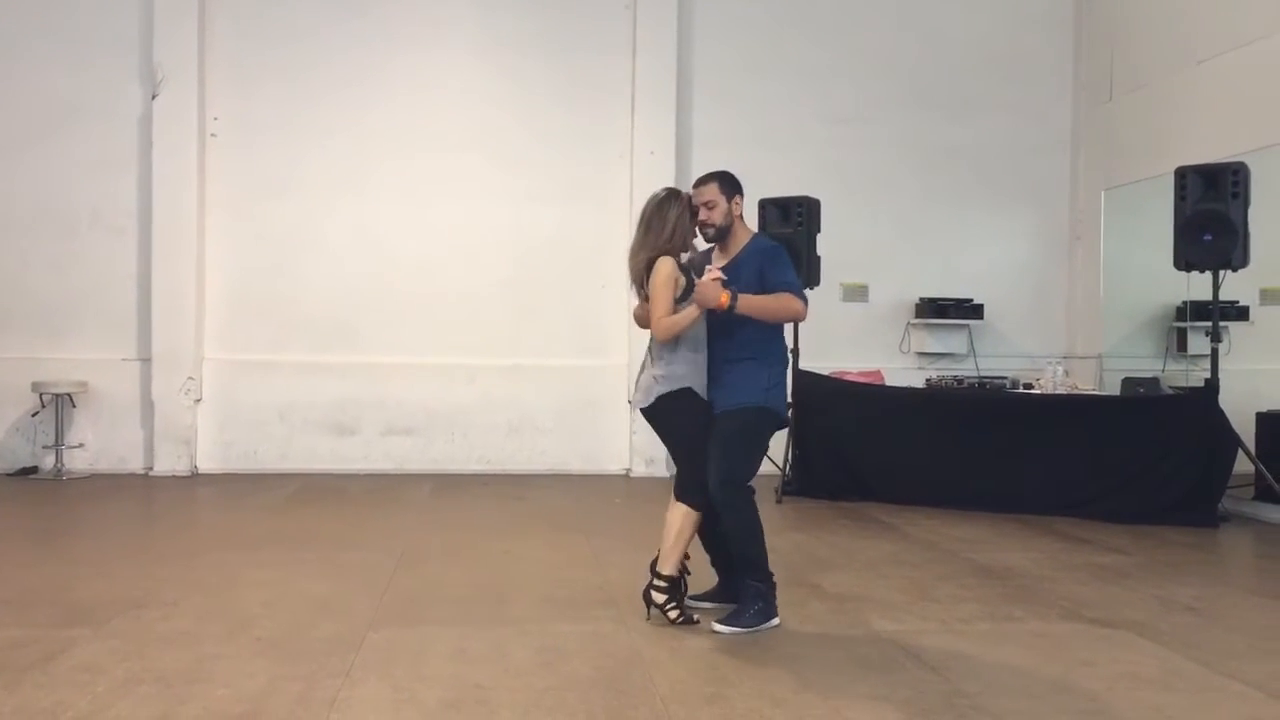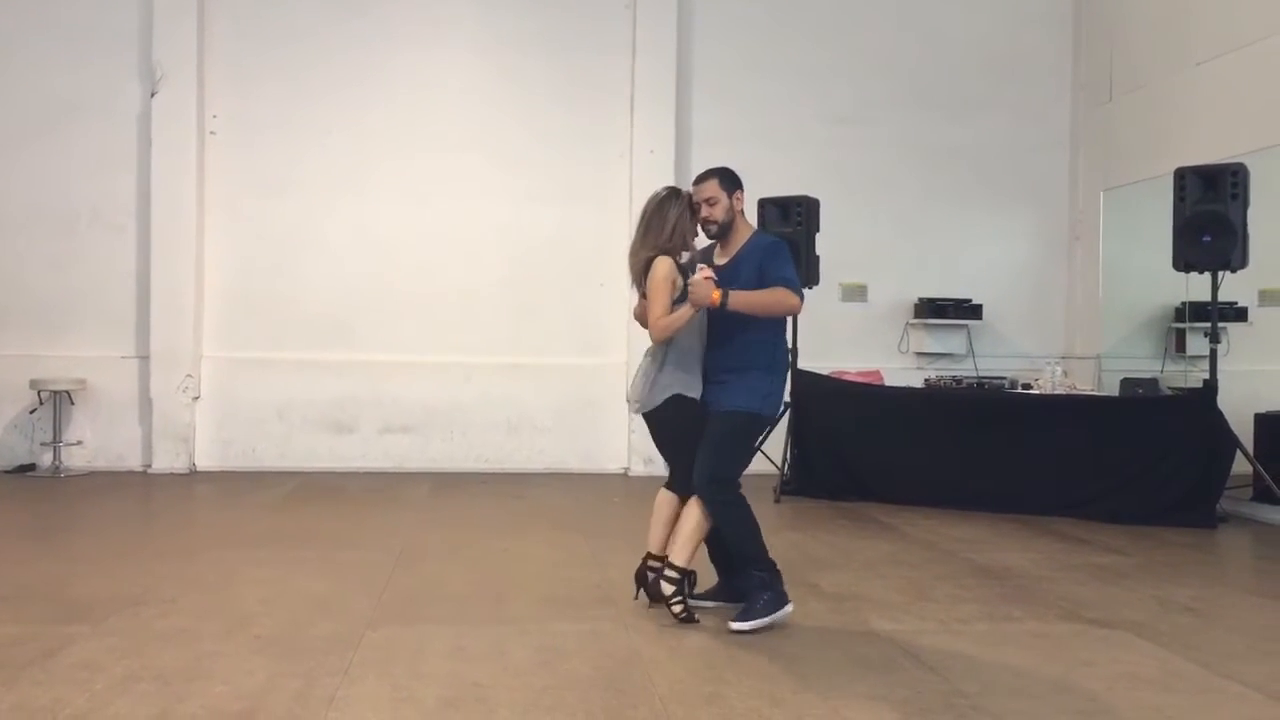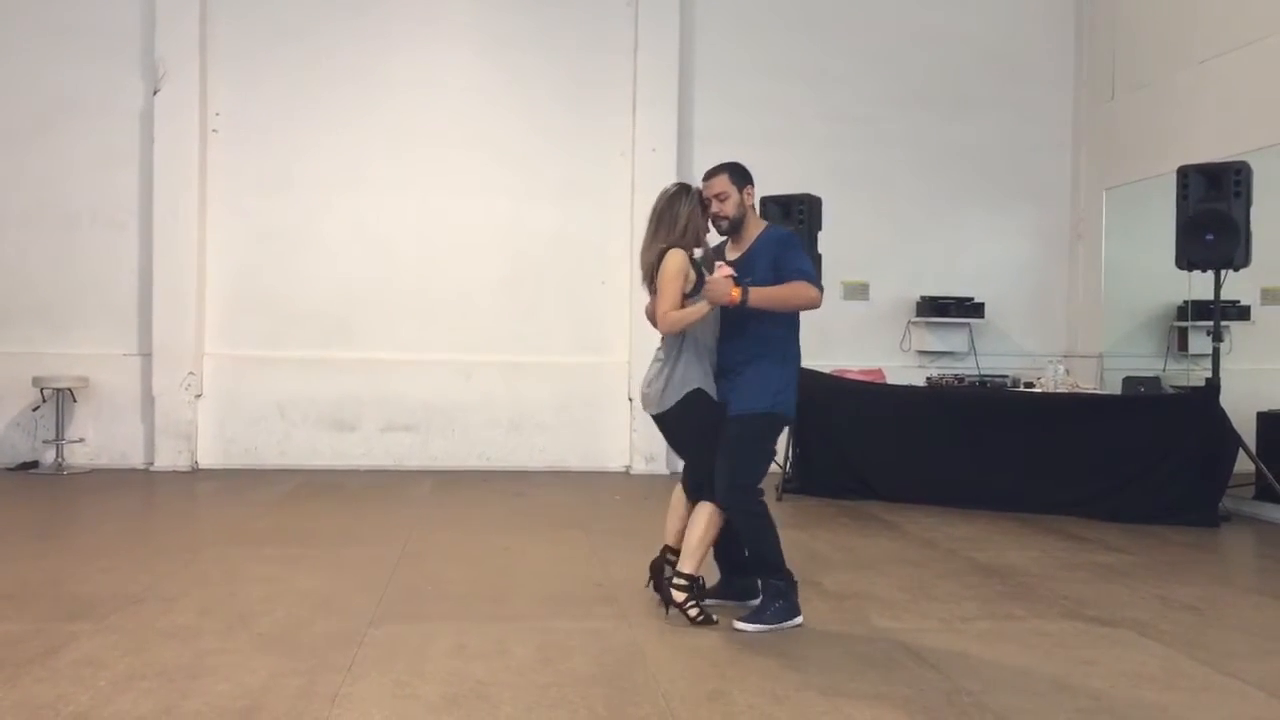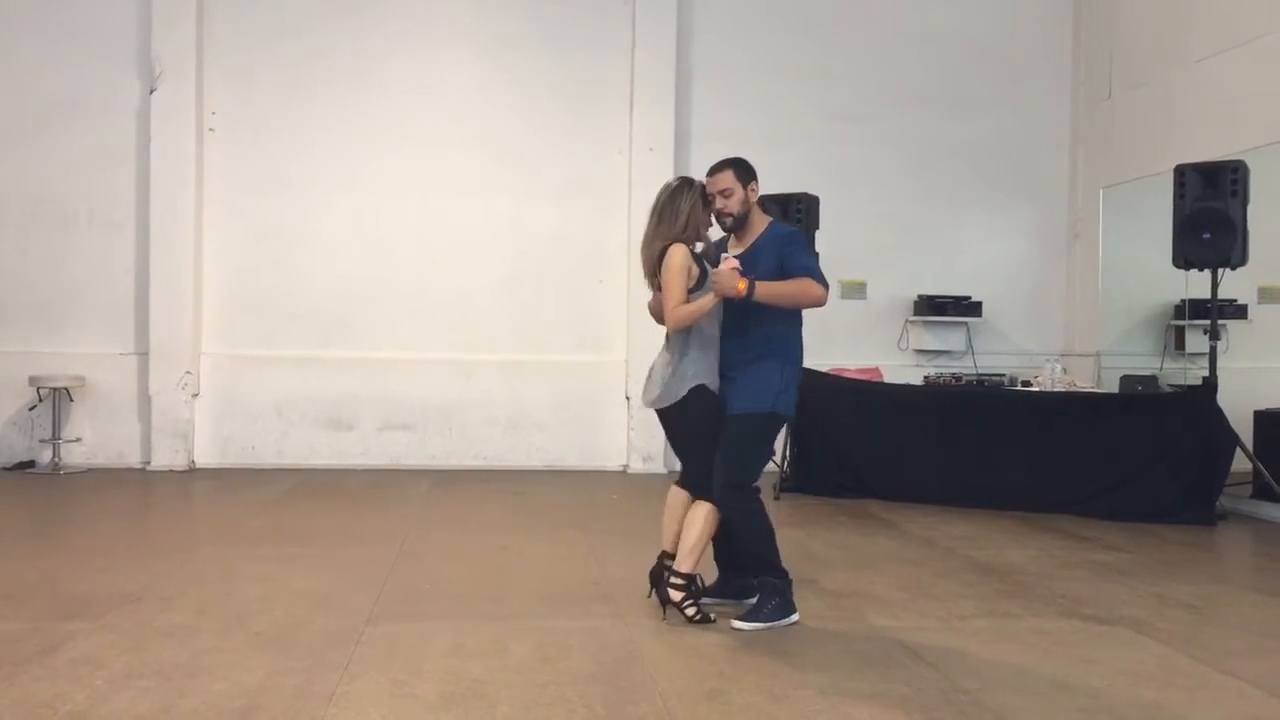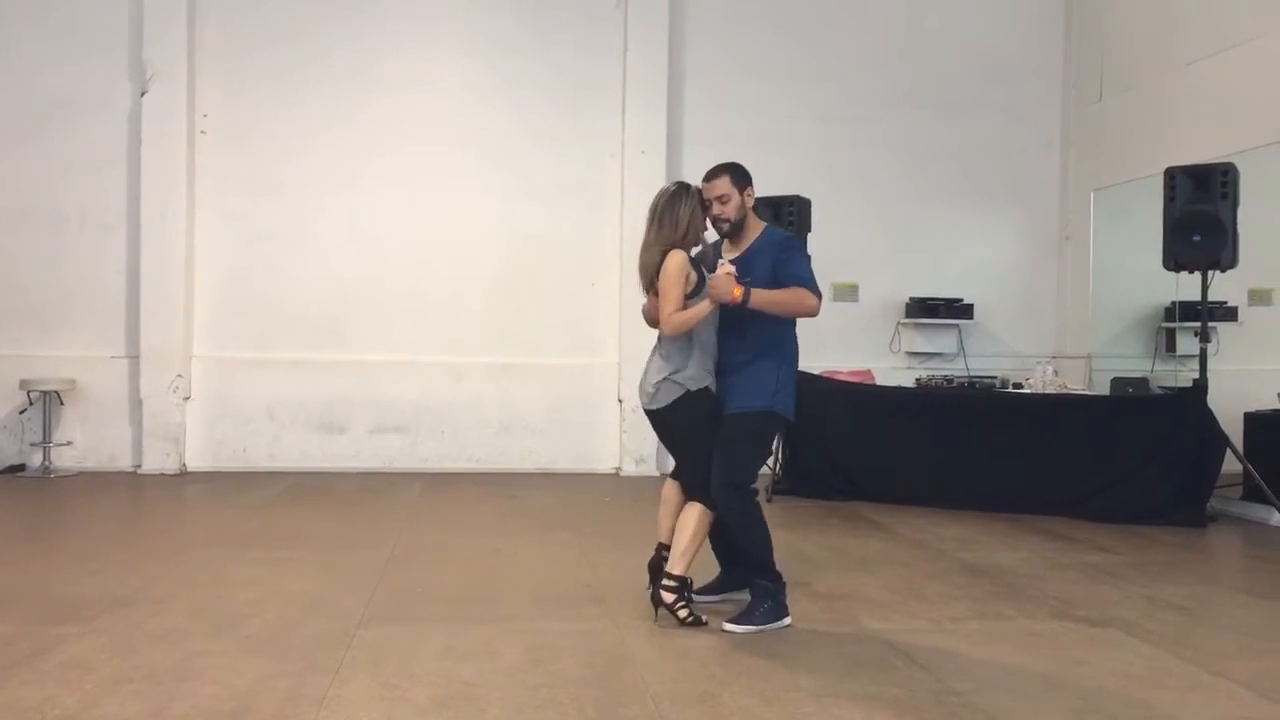
dt=0.3s
person 1, frame 1
left shoulder: (766, 253)
right shoulder: (700, 264)
left elbow: (795, 306)
left wrist: (726, 299)
right wrist: (646, 312)
left hip: (753, 390)
right hip: (711, 391)
left knee: (727, 485)
left ankle: (760, 598)
right ankle: (732, 582)
person 1, frame 2
left shoulder: (768, 250)
right shoulder: (703, 260)
left elbow: (790, 301)
left wrist: (719, 296)
left hip: (751, 389)
right hip: (710, 389)
left knee: (714, 481)
right knee: (702, 482)
left ankle: (768, 588)
right ankle: (734, 580)
person 1, frame 3
left shoulder: (780, 243)
right shoulder: (714, 257)
left elbow: (810, 293)
left wrist: (739, 295)
left hip: (762, 389)
right hip: (725, 388)
left knee: (736, 486)
right knee: (715, 483)
left ankle: (783, 598)
right ankle: (740, 580)
person 1, frame 4
left shoulder: (784, 240)
right shoulder: (717, 251)
left elbow: (815, 291)
left wrist: (744, 286)
right wrist: (661, 305)
left hip: (763, 388)
right hip: (723, 385)
left knee: (733, 485)
right knee: (711, 482)
left ankle: (777, 594)
right ankle: (735, 578)
person 1, frame 5
left shoulder: (781, 246)
right shoulder: (711, 255)
left elbow: (809, 301)
left wrist: (740, 294)
right wrist: (656, 308)
left hip: (762, 391)
right hip: (720, 388)
left knee: (732, 486)
right knee: (709, 482)
left ankle: (770, 597)
right ankle: (734, 574)
person 2, frame 1
left shoulder: (670, 266)
right shoulder: (666, 265)
right elbow: (662, 329)
left wrist: (700, 296)
right wrist: (703, 303)
left hip: (672, 388)
right hip: (675, 389)
left knee: (689, 479)
right knee: (698, 485)
left ankle: (667, 566)
right ankle: (663, 584)
person 2, frame 2
left shoulder: (674, 265)
right shoulder: (664, 264)
right elbow: (658, 328)
right wrist: (696, 302)
left hip: (672, 388)
right hip: (672, 390)
left knee: (683, 476)
left ankle: (653, 565)
person 2, frame 3
left shoulder: (686, 259)
right shoulder: (677, 258)
right elbow: (667, 321)
right wrist: (713, 300)
left hip: (673, 386)
right hip: (685, 388)
left knee: (698, 474)
right knee: (716, 483)
left ankle: (669, 561)
right ankle: (683, 583)
person 2, frame 4
left shoulder: (689, 254)
right shoulder: (679, 252)
right elbow: (674, 317)
left wrist: (719, 286)
right wrist: (719, 293)
left hip: (677, 383)
right hip: (689, 384)
left knee: (694, 474)
right knee: (711, 484)
left ankle: (667, 565)
right ankle: (680, 582)
person 2, frame 5
left shoulder: (679, 260)
right shoulder: (677, 259)
right elbow: (671, 323)
left wrist: (714, 290)
right wrist: (716, 299)
left hip: (665, 386)
right hip: (685, 389)
left knee: (685, 473)
right knee: (702, 486)
left ankle: (663, 557)
right ankle: (672, 585)
